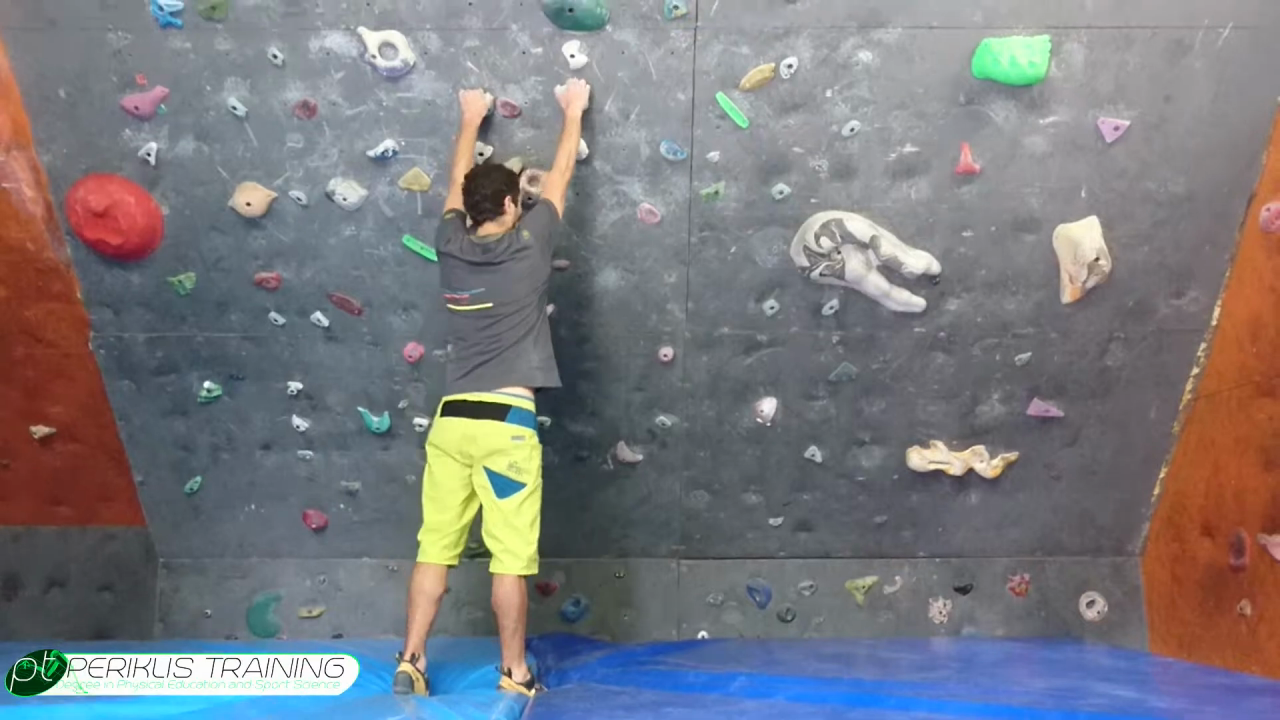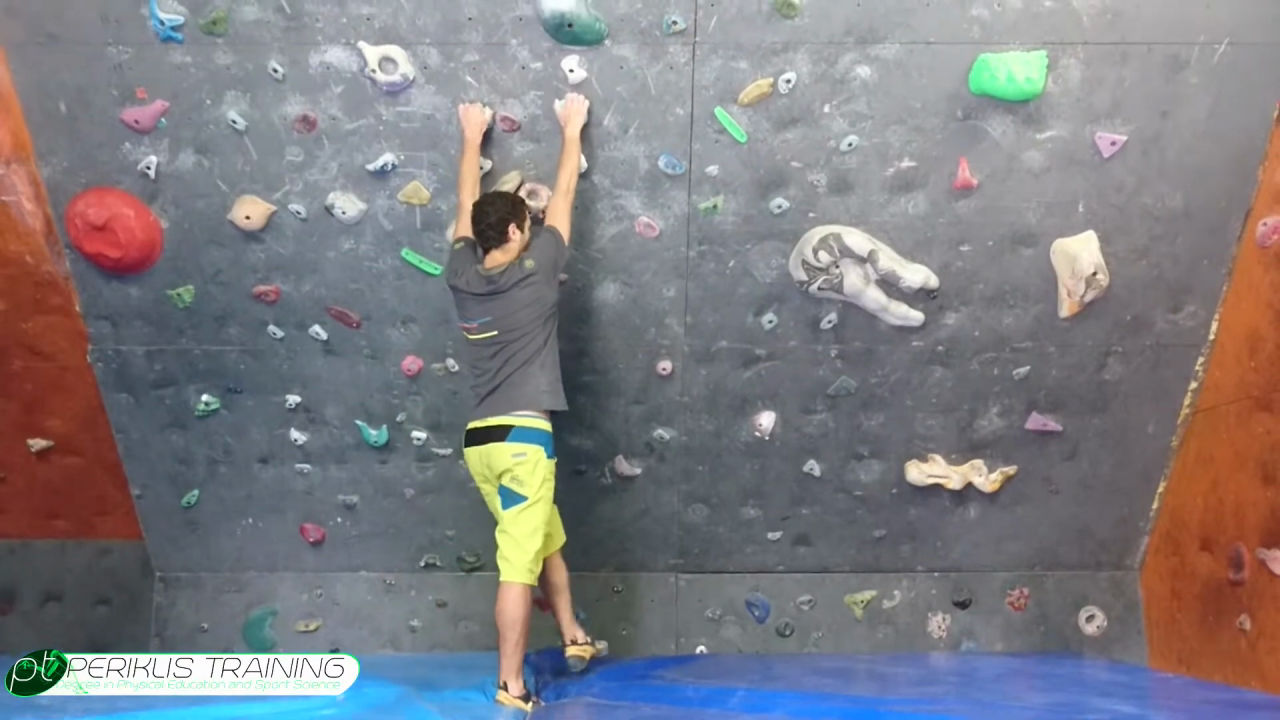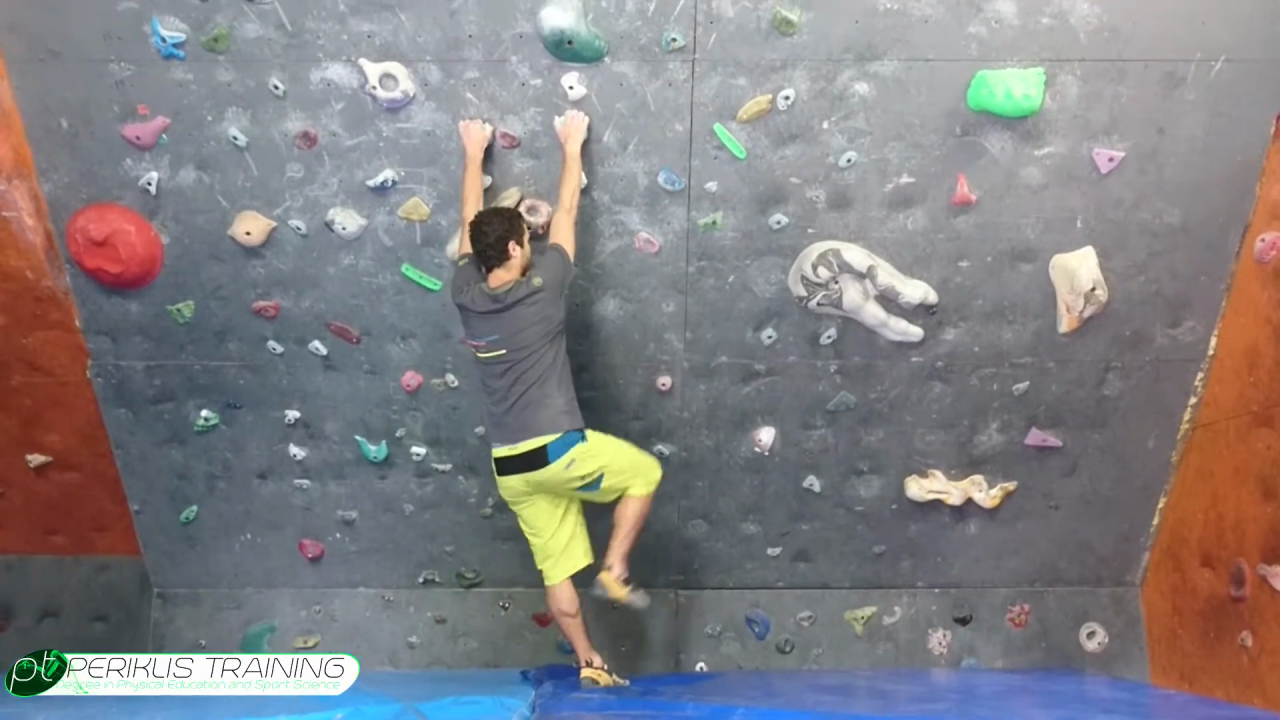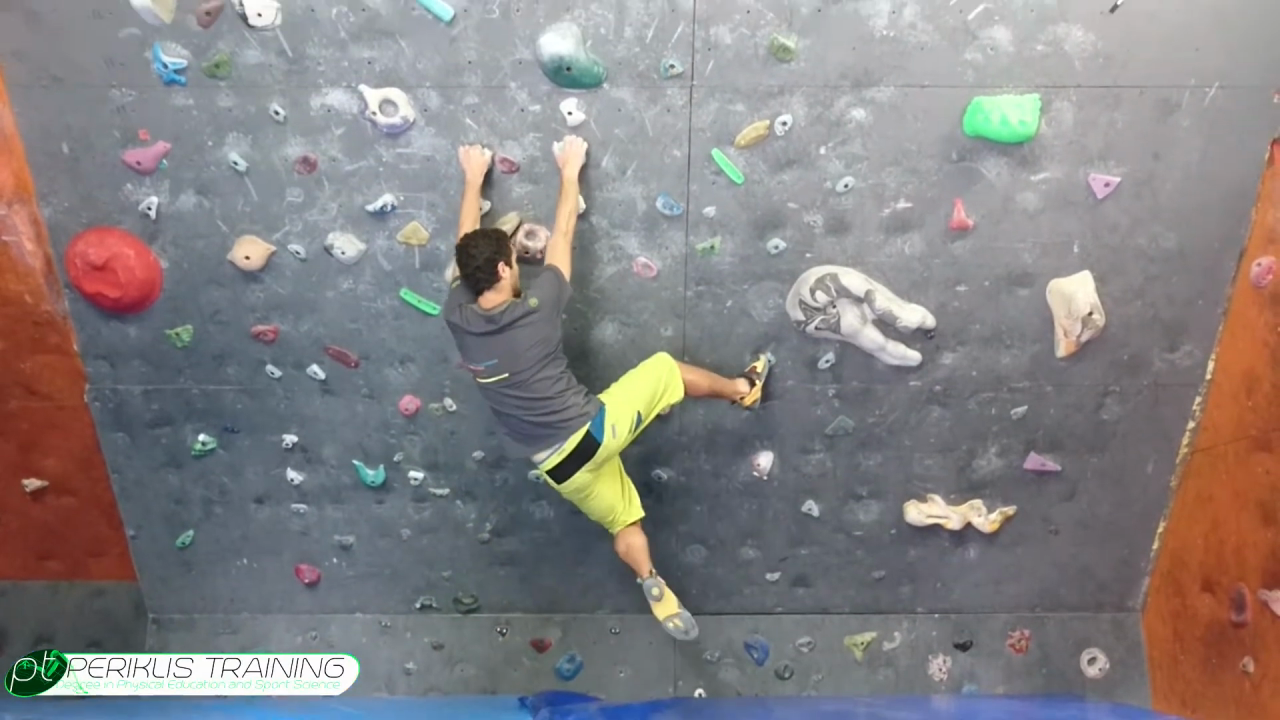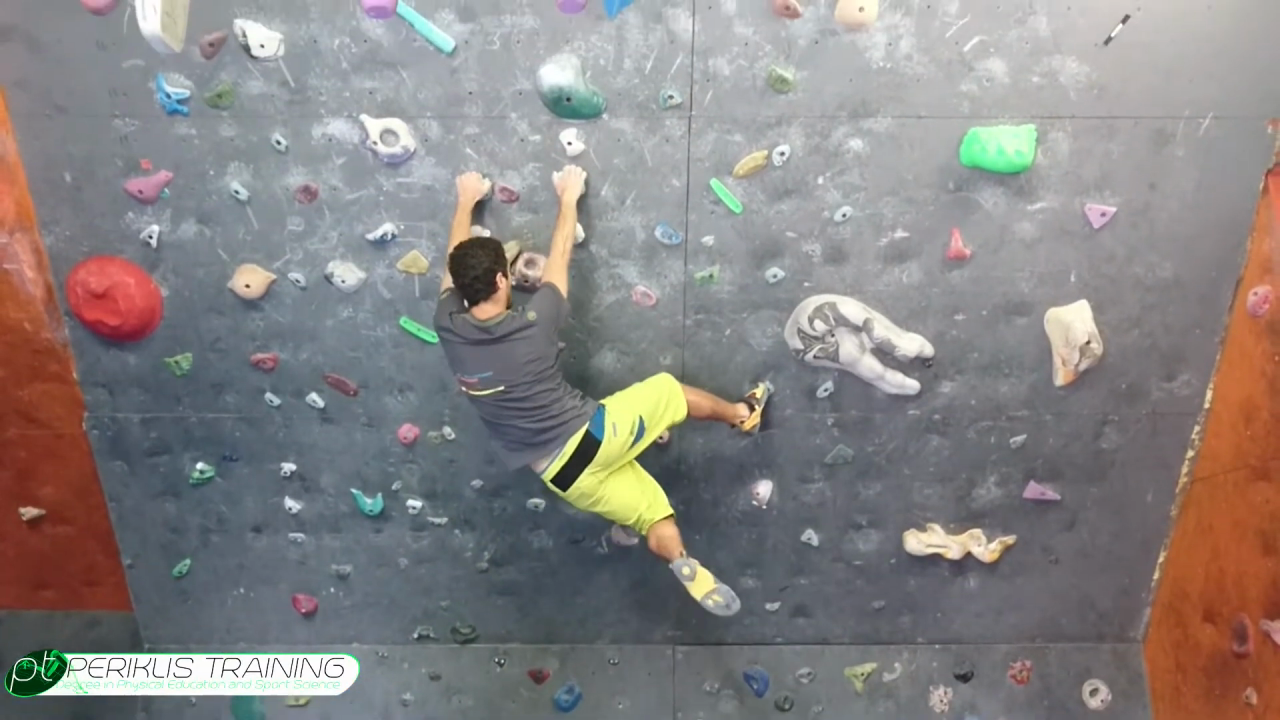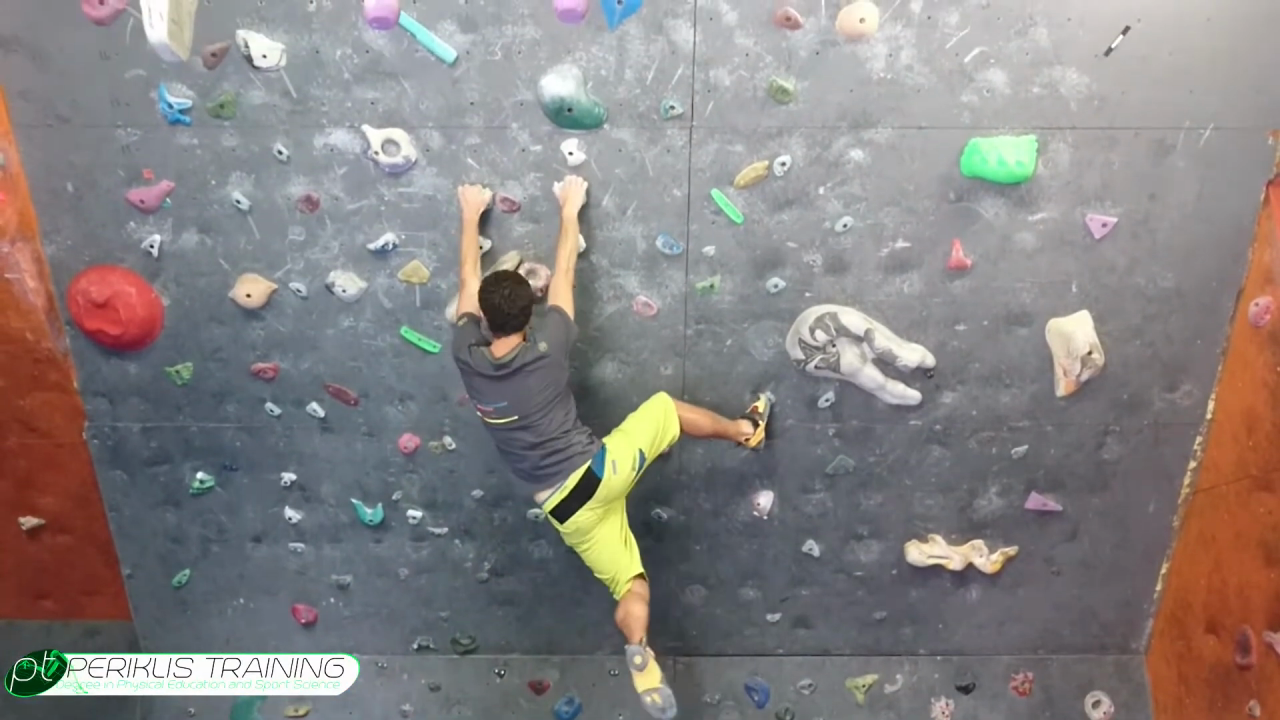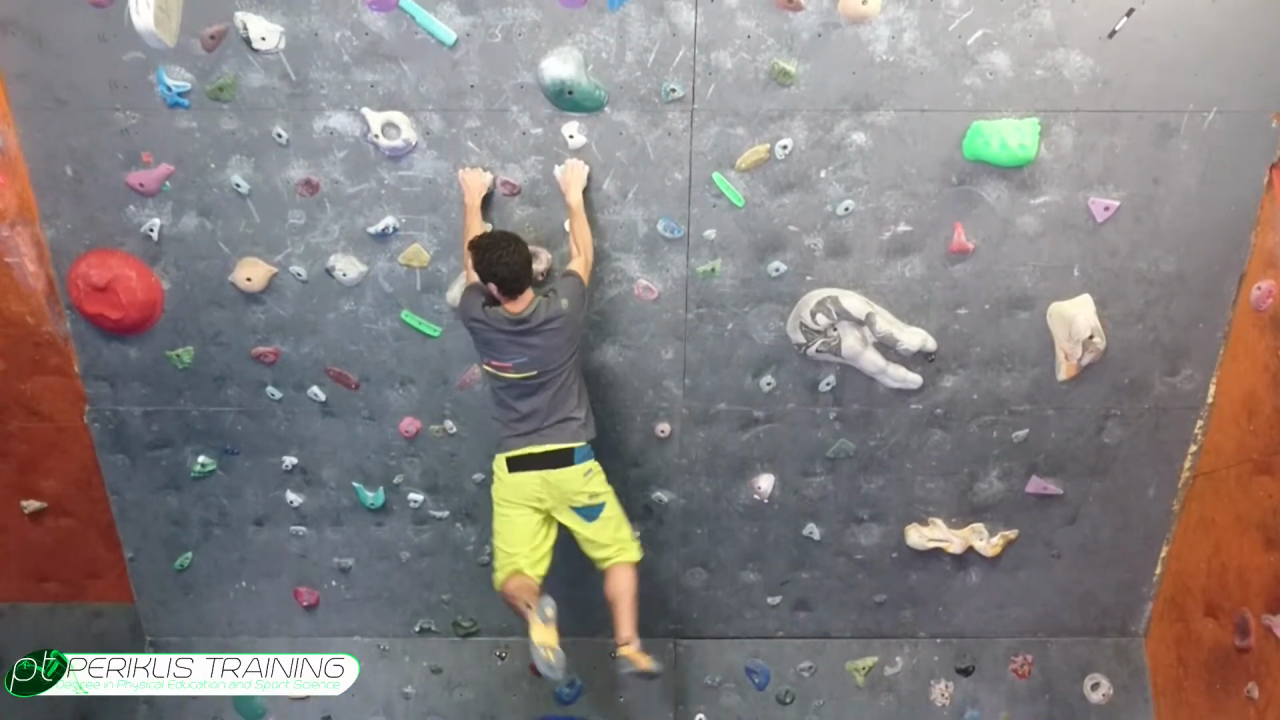
dt=0.7s
person 1, frame 1
left shoulder: (451, 247)
right shoulder: (529, 246)
left elbow: (459, 182)
right elbow: (560, 177)
left wrist: (471, 119)
right wrist: (573, 113)
left hip: (452, 419)
right hip: (507, 418)
left knee: (436, 546)
right knee: (511, 555)
left ankle: (410, 660)
right ankle: (514, 671)
person 1, frame 2
left shoulder: (461, 276)
right shoulder: (535, 272)
left elbow: (467, 207)
right elbow: (563, 199)
left wrist: (472, 137)
right wrist: (571, 130)
left hip: (478, 439)
right hip: (522, 437)
left knee: (548, 542)
right knee: (519, 565)
left ankle: (574, 640)
right ankle: (510, 688)
person 1, frame 3
left shoulder: (466, 294)
right shoulder: (542, 289)
left elbow: (471, 224)
right elbow: (566, 214)
left wrist: (474, 153)
right wrist: (572, 147)
left hip: (508, 464)
right hip: (557, 448)
left knee: (559, 565)
right knee: (644, 474)
left ankle: (590, 662)
right ankle: (615, 571)
person 1, frame 4
left shoulder: (456, 316)
right shoulder: (536, 309)
left elbow: (467, 246)
right elbow: (562, 236)
left wrist: (473, 178)
right wrist: (570, 171)
left hip: (559, 466)
right hip: (594, 428)
left knee: (624, 522)
right knee: (666, 368)
left ankle: (651, 580)
right ankle: (742, 388)
person 1, frame 5
left shoulder: (449, 327)
right shoulder: (533, 322)
left elbow: (456, 265)
right elbow: (559, 256)
left wrist: (466, 201)
right wrist: (569, 197)
left hip: (564, 475)
right hip: (594, 434)
left knee: (655, 518)
right knee: (669, 390)
left ankle: (682, 564)
right ankle: (741, 413)
person 1, frame 6
left shoulder: (467, 358)
right shoulder: (545, 351)
left elbow: (468, 281)
right elbow: (562, 277)
left wrist: (470, 216)
right wrist: (569, 210)
left hip: (565, 506)
right hip: (602, 468)
left knee: (631, 586)
right knee: (666, 408)
left ankle: (641, 658)
right ankle: (745, 428)
person 1, frame 7
left shoulder: (478, 318)
right shoulder: (563, 311)
left elbow: (472, 259)
right elbow: (583, 253)
left wrist: (472, 198)
right wrist: (573, 194)
left hip: (514, 471)
right hip: (572, 462)
left knee: (512, 577)
right knee: (619, 557)
left ankle: (535, 609)
right ankle: (629, 646)
